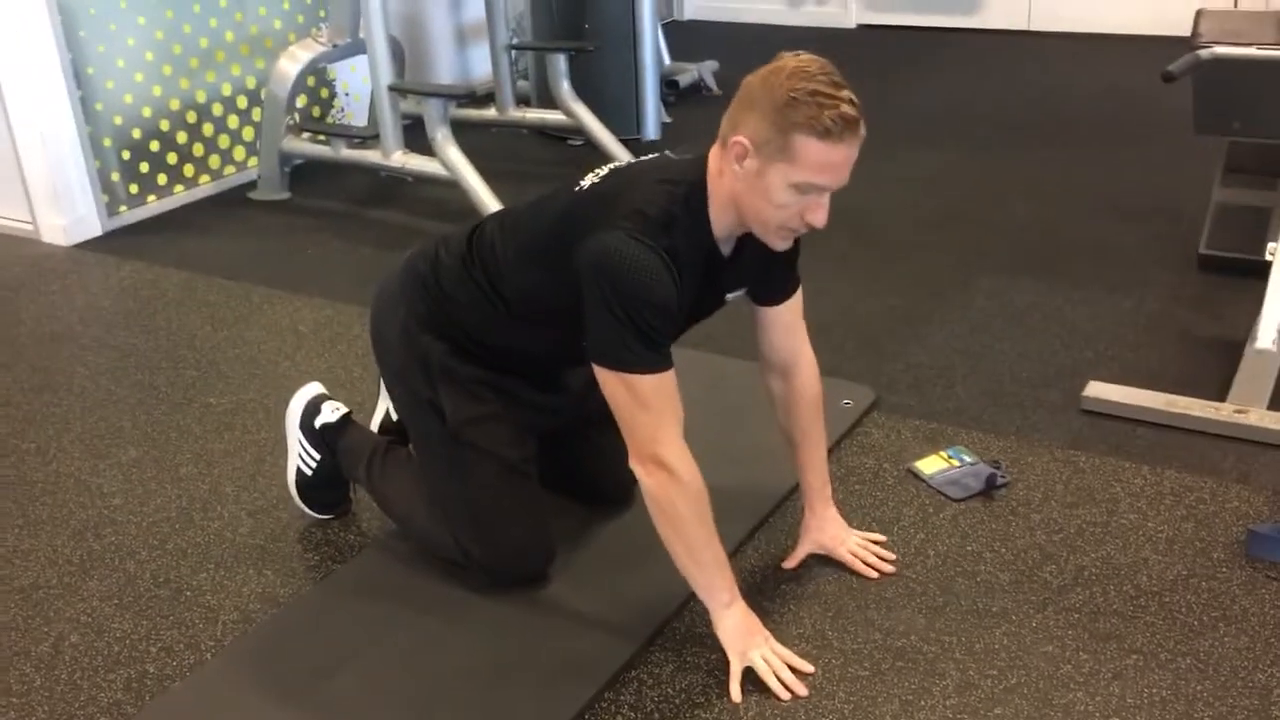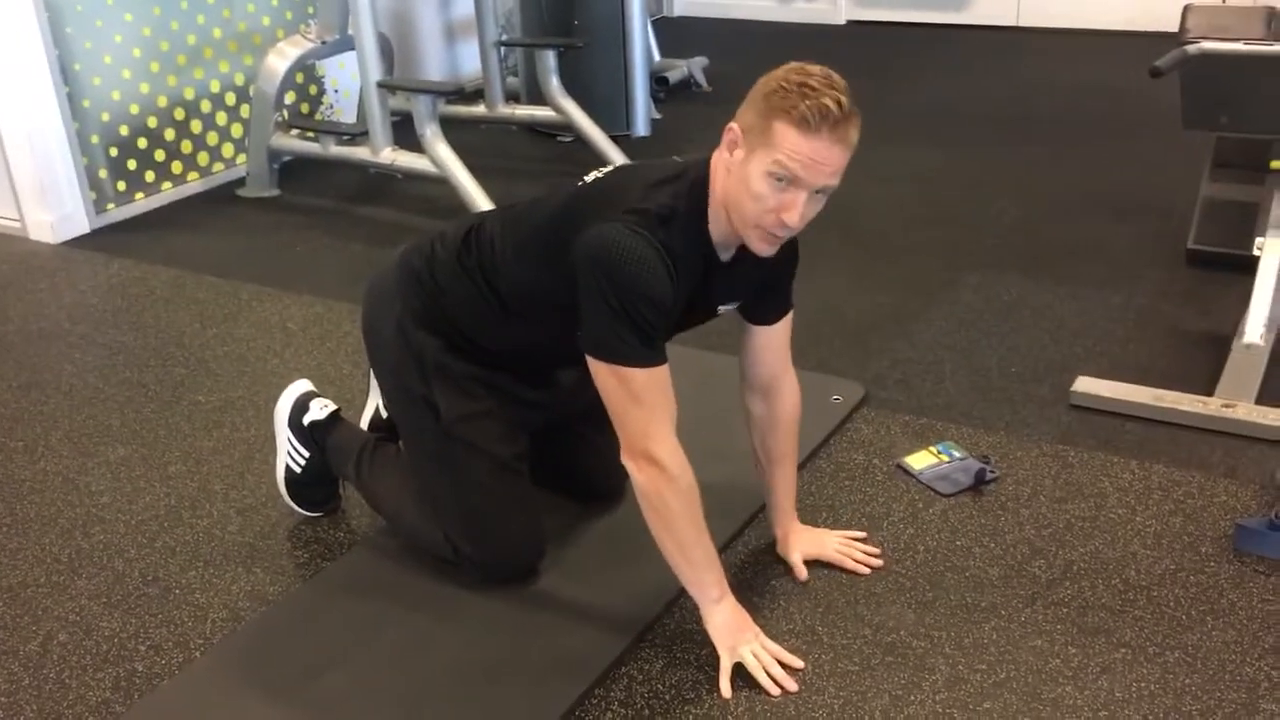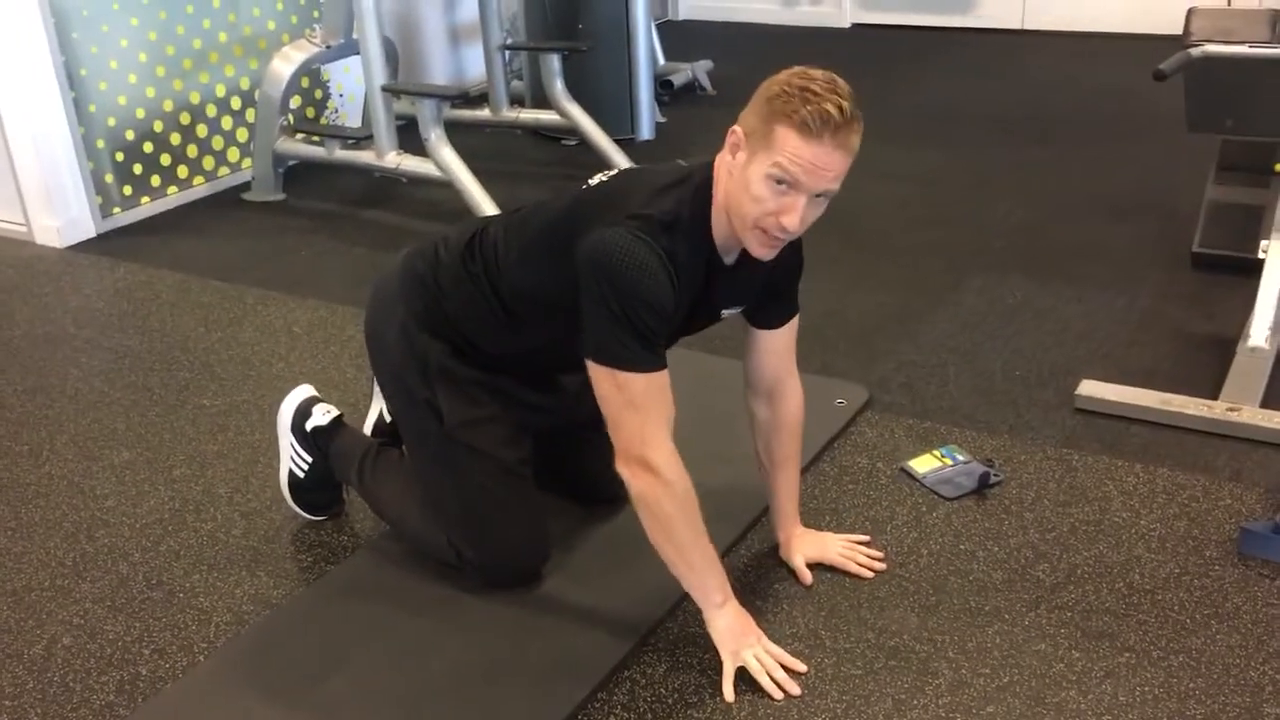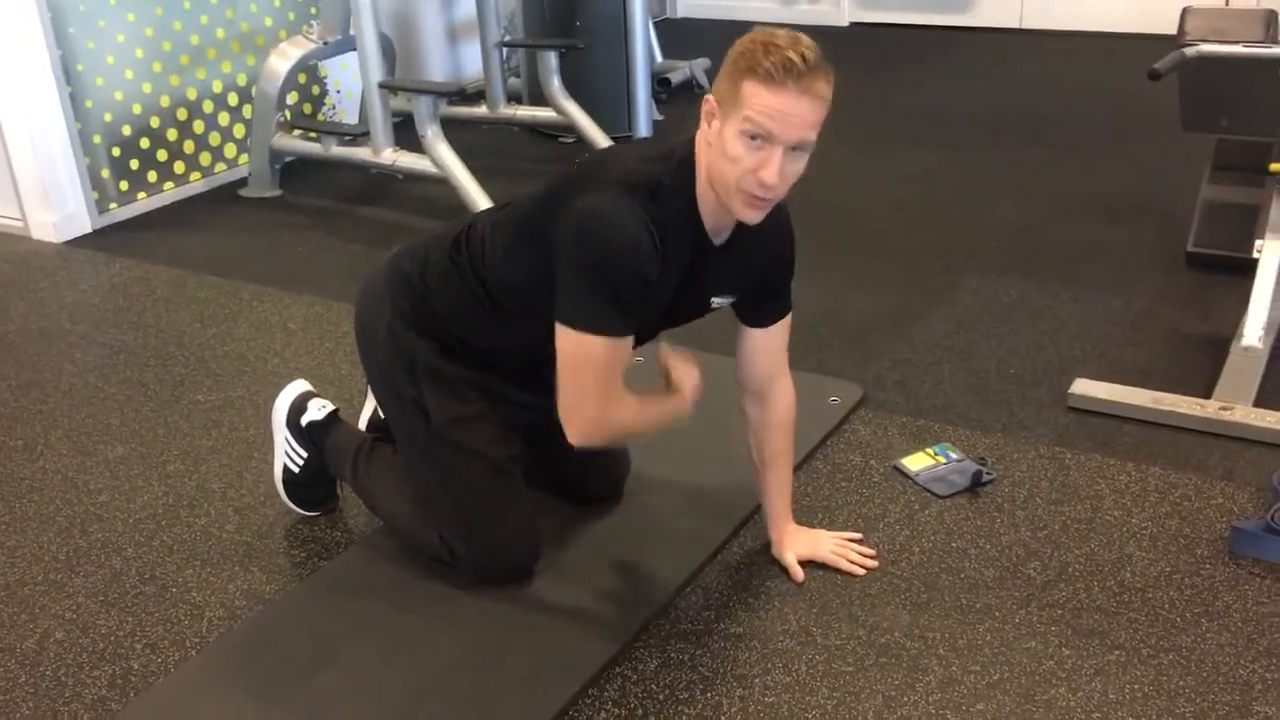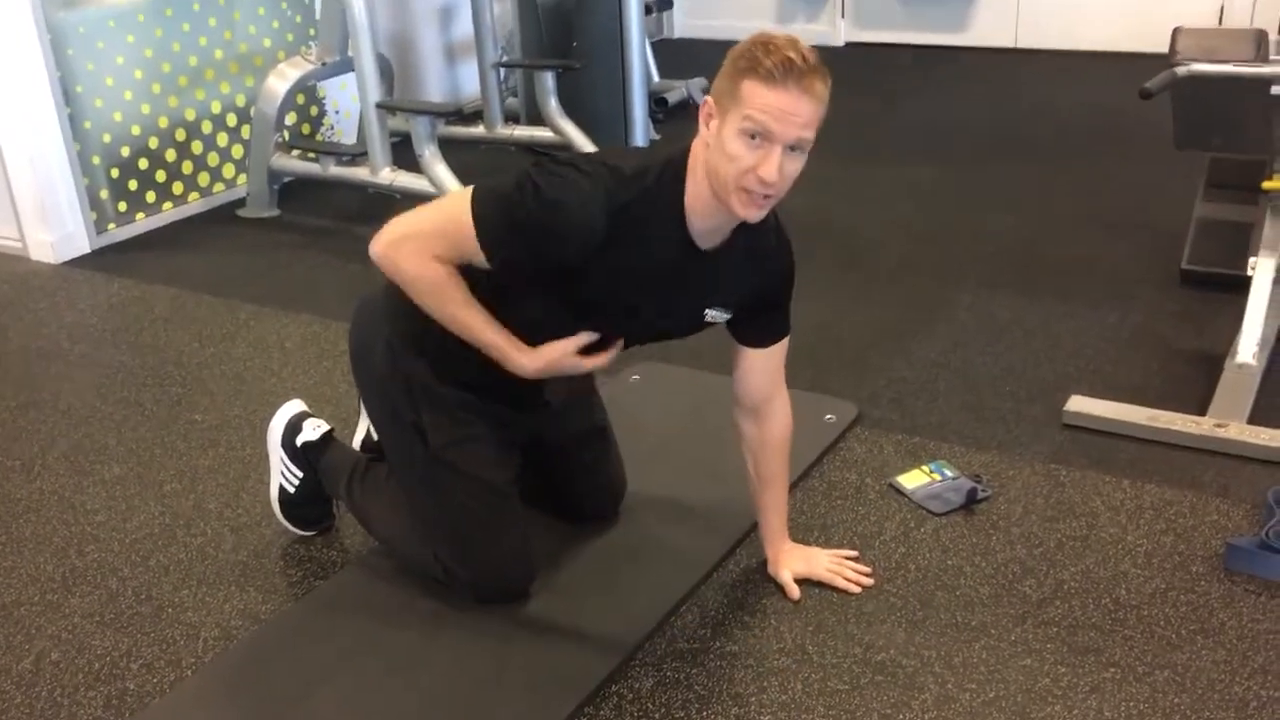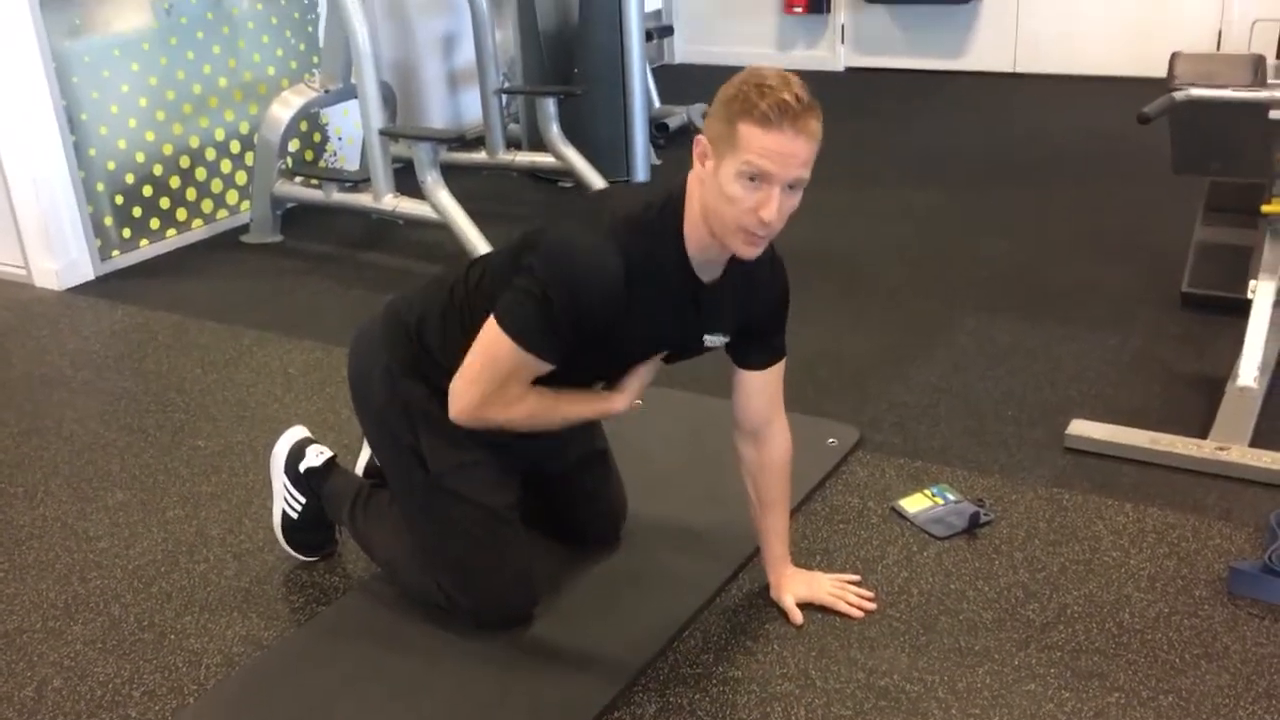
dt=0.3s
person 1, frame 1
left shoulder: (767, 221)
right shoulder: (631, 252)
left elbow: (790, 365)
right elbow: (659, 457)
left wrist: (820, 510)
right wrist: (728, 611)
left hip: (538, 338)
right hip: (437, 331)
left knee: (608, 486)
right knee: (512, 556)
right ankle: (336, 439)
person 1, frame 2
left shoulder: (765, 232)
right shoulder: (630, 246)
left elbow: (770, 385)
right elbow: (651, 453)
left wrist: (788, 524)
right wrist: (719, 607)
left hip: (529, 337)
right hip: (430, 326)
left knee: (598, 482)
right knee: (503, 551)
right ankle: (325, 435)
person 1, frame 3
left shoulder: (773, 242)
right shoulder: (632, 252)
left elbow: (775, 389)
right elbow: (647, 458)
left wrist: (790, 528)
right wrist: (723, 611)
left hip: (531, 340)
right hip: (432, 330)
left knee: (596, 486)
right knee: (506, 554)
right ankle: (330, 443)
person 1, frame 4
left shoulder: (766, 236)
right shoulder: (616, 222)
left elbow: (766, 387)
right elbow: (587, 419)
left wrist: (782, 526)
right wrist: (678, 401)
left hip: (524, 345)
right hip: (422, 331)
left knee: (597, 485)
right knee: (498, 552)
left ankle: (410, 418)
right ankle: (326, 438)
person 1, frame 5
left shoulder: (764, 254)
right shoulder: (587, 200)
left elbow: (762, 404)
right elbow: (399, 247)
left wrist: (779, 545)
right wrist: (519, 357)
left hip: (532, 359)
right hip: (422, 348)
left knee: (595, 504)
right knee: (494, 573)
right ankle: (320, 457)
person 1, frame 6
left shoulder: (759, 279)
right shoulder: (593, 256)
left elbow: (760, 427)
right elbow: (473, 401)
left wrist: (781, 568)
right wrist: (612, 401)
left hip: (525, 379)
right hip: (413, 371)
left knee: (597, 527)
right knee: (497, 598)
right ankle: (321, 483)
